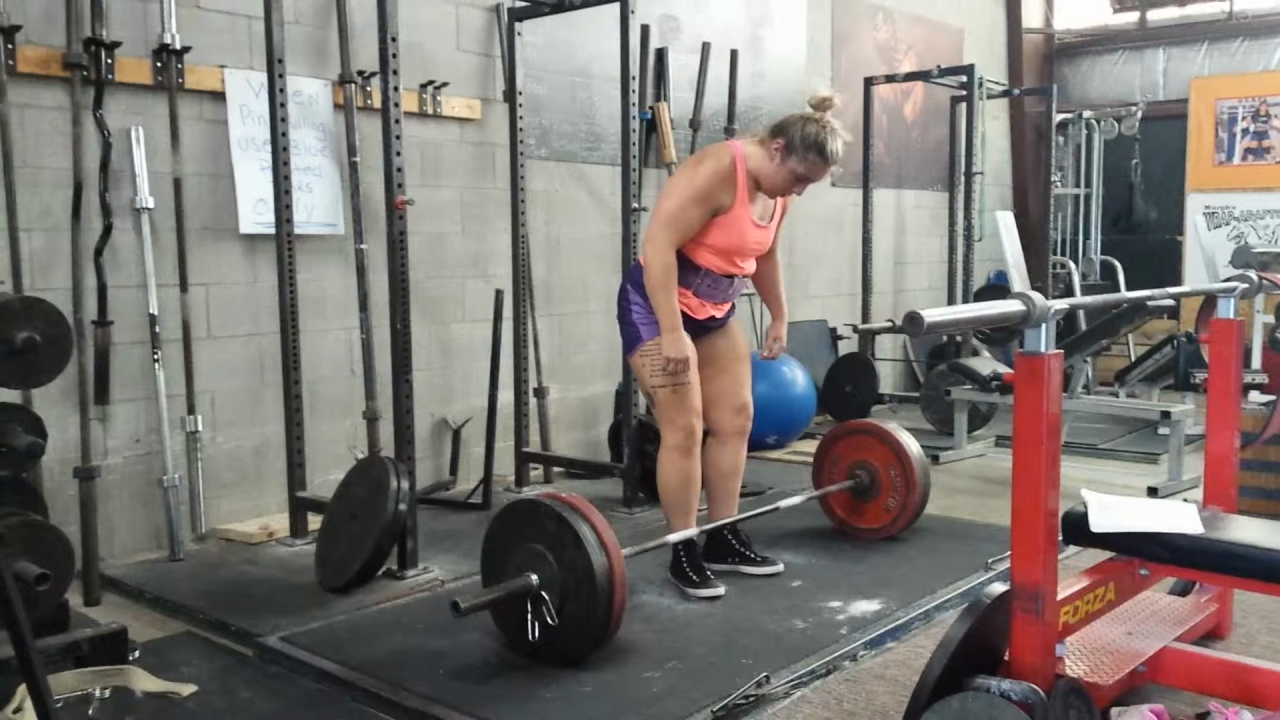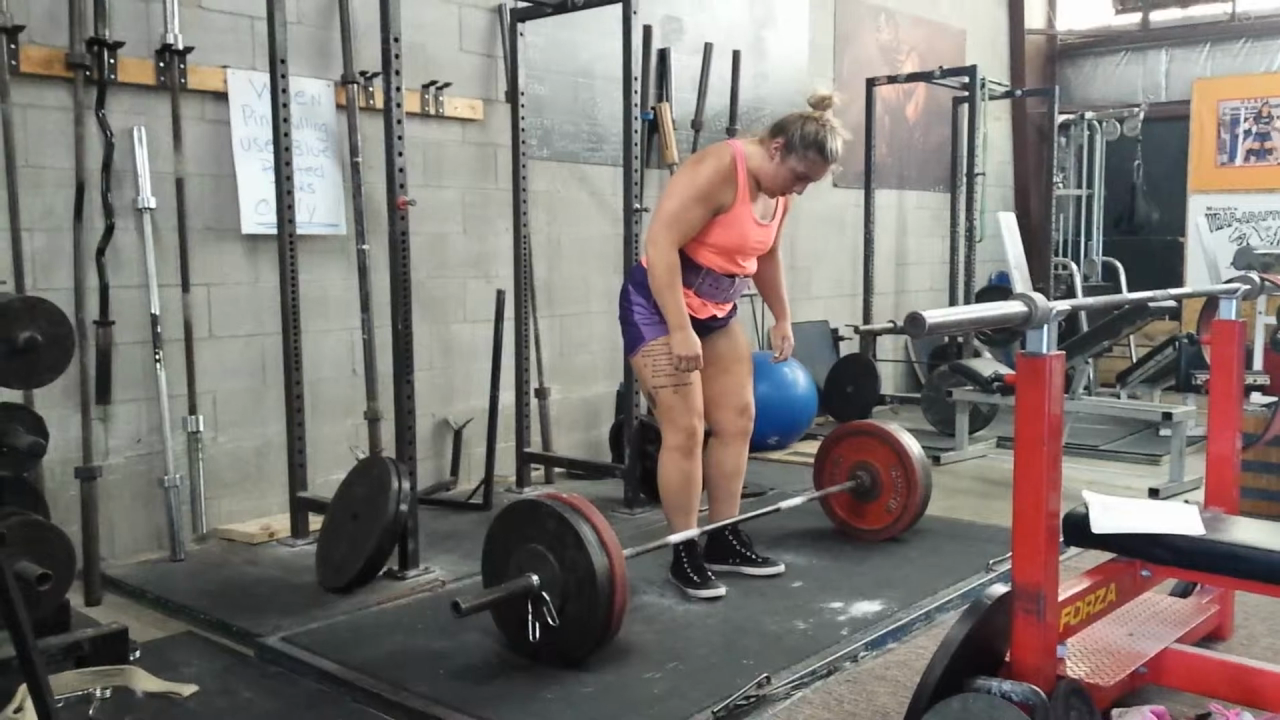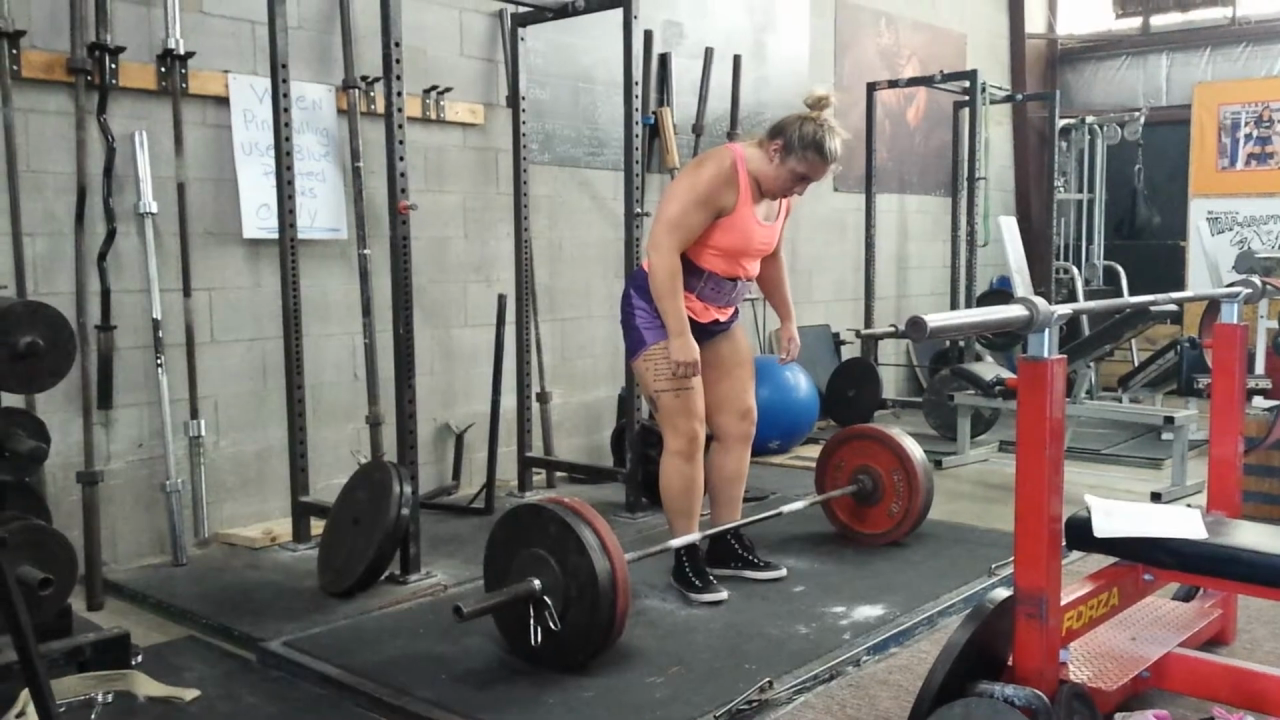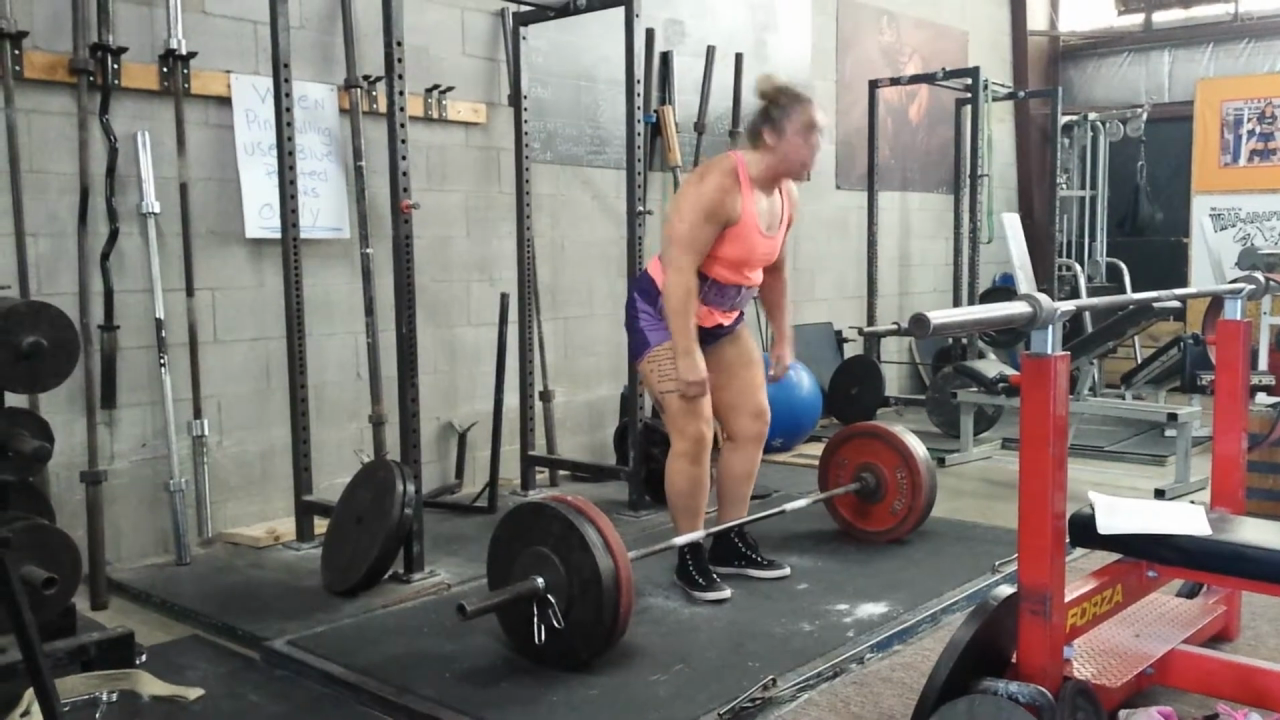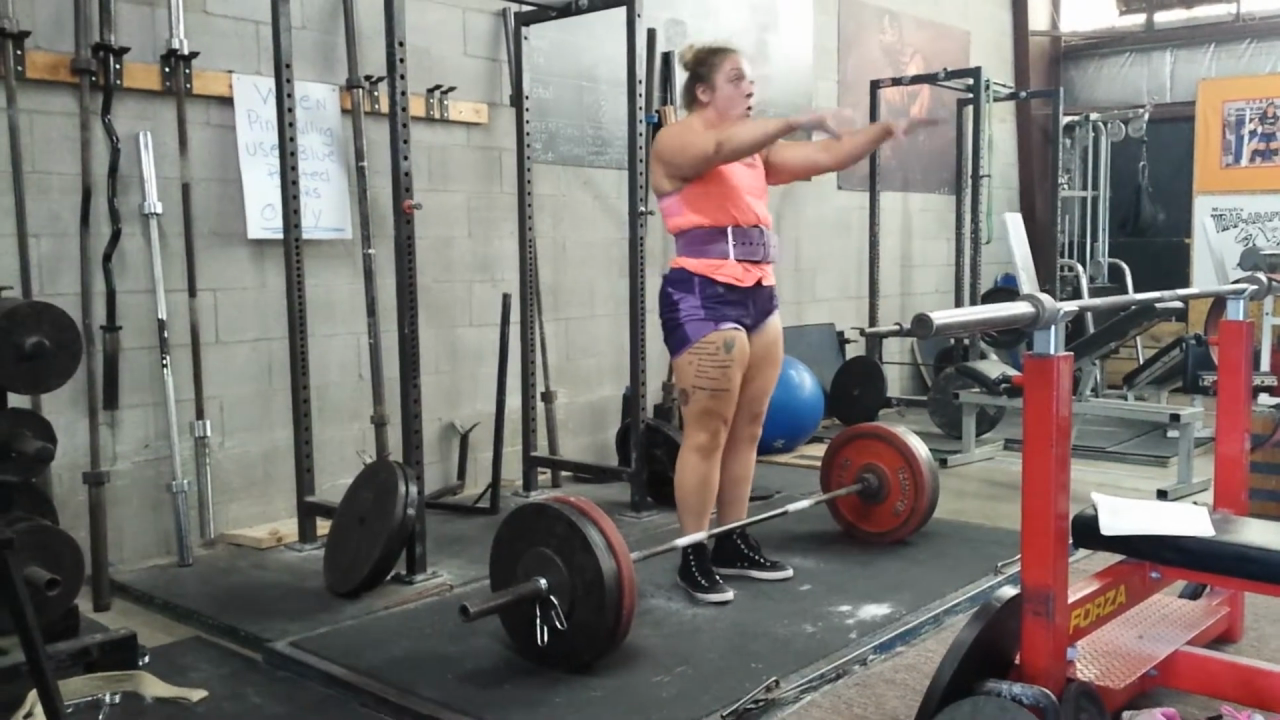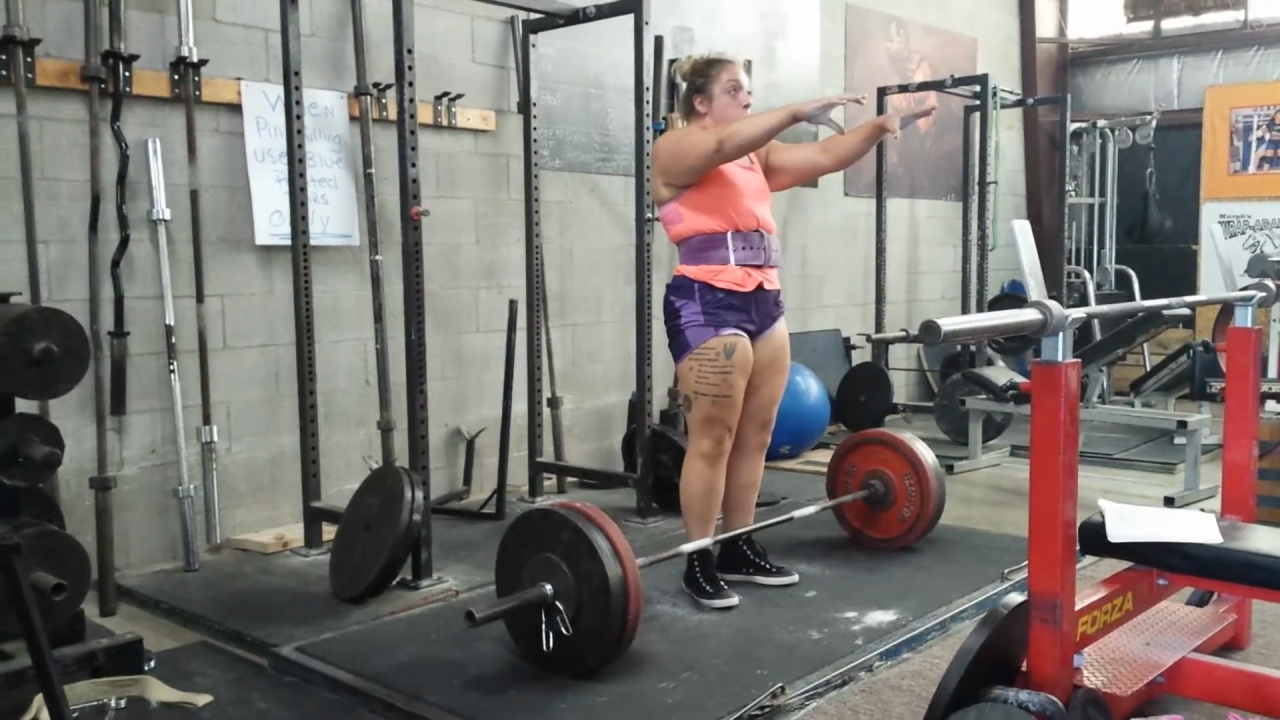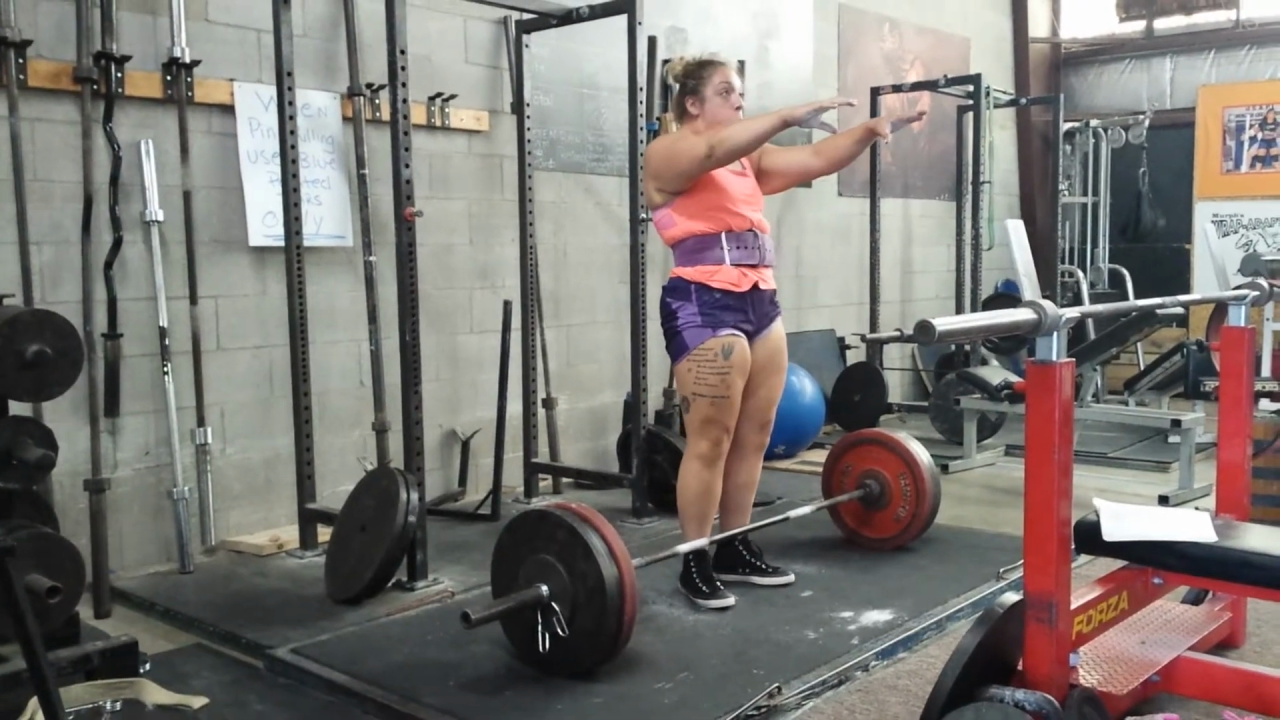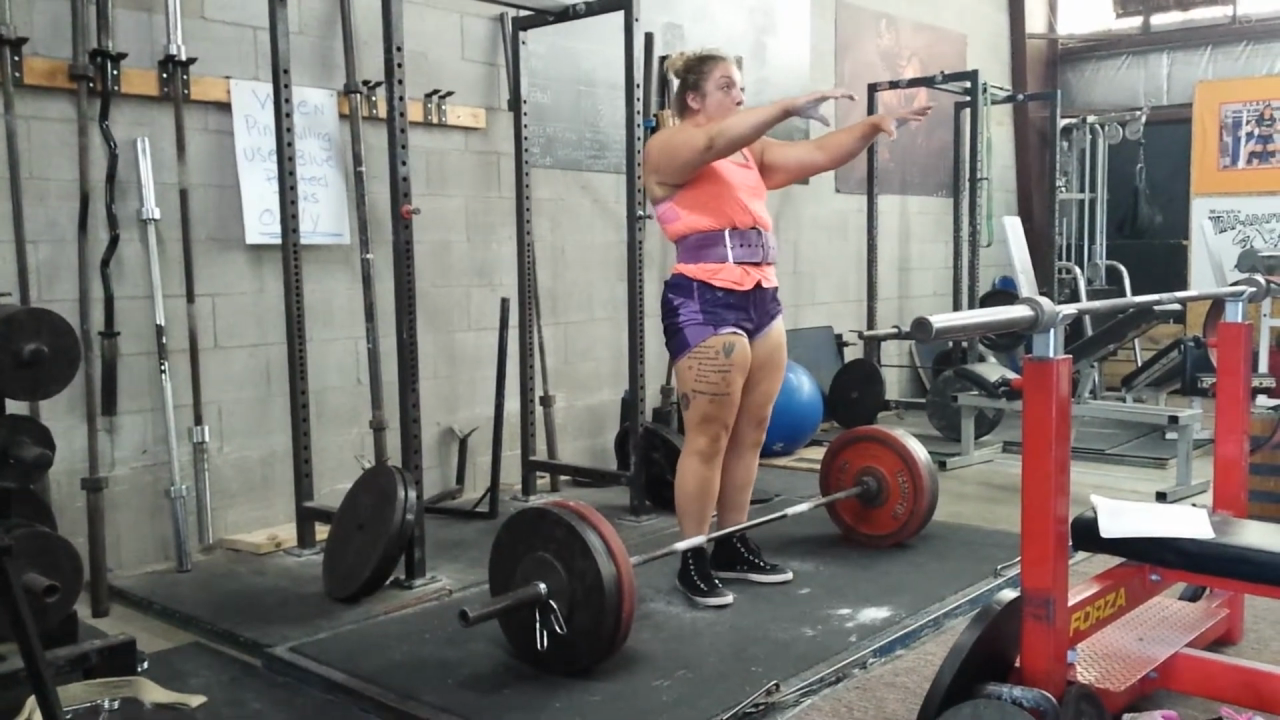
dt=0.4s
person 1, frame 1
left shoulder: (777, 188)
right shoulder: (715, 171)
right elbow: (658, 244)
left wrist: (779, 316)
right wrist: (671, 332)
left hip: (715, 311)
right hip: (656, 305)
left knee: (735, 419)
right knee: (683, 429)
left ankle: (723, 538)
right ankle: (683, 553)
person 1, frame 2
left shoulder: (777, 187)
right shoulder: (715, 171)
right elbow: (661, 244)
left wrist: (782, 317)
right wrist: (679, 329)
left hip: (716, 311)
right hip: (658, 305)
left knee: (737, 420)
right knee: (685, 429)
left ankle: (725, 539)
right ankle: (684, 553)
person 1, frame 3
left shoulder: (779, 190)
right shoulder: (716, 174)
left elbow: (768, 257)
right elbow: (662, 249)
left wrist: (787, 319)
right wrist: (679, 335)
left hip: (719, 315)
right hip: (661, 310)
left knee: (739, 424)
right knee: (687, 434)
left ankle: (726, 543)
right ankle: (686, 558)
person 1, frame 4
left shoulder: (784, 193)
right shoulder: (719, 184)
left elbow: (773, 270)
right elbow: (678, 269)
left wrist: (782, 337)
right wrist: (687, 354)
left hip: (725, 319)
right hip: (663, 313)
left knee: (752, 425)
right knee: (693, 435)
left ankle: (730, 541)
right ankle: (689, 556)
person 1, frame 5
left shoulder: (755, 143)
right shoulder: (677, 141)
left elbow: (821, 157)
right elbow: (724, 145)
left wrist: (883, 130)
right wrist: (800, 121)
left hip: (758, 296)
right hip: (703, 297)
left knee: (747, 428)
right knee: (707, 432)
left ankle: (732, 543)
right ankle: (693, 557)
person 1, frame 6
left shoulder: (755, 157)
right shoulder: (674, 148)
left elbow: (823, 157)
right elbow: (724, 144)
left wrist: (877, 128)
right wrist: (797, 111)
left hip: (764, 301)
right hip: (707, 303)
left knee: (755, 435)
right knee: (712, 439)
left ankle: (739, 549)
right ankle: (698, 562)
person 1, frame 7
left shoulder: (747, 159)
right shoulder: (666, 153)
left elbow: (816, 161)
right elbow: (715, 151)
left wrist: (870, 130)
right wrist: (789, 116)
left hip: (760, 302)
right hip: (705, 305)
left knee: (753, 436)
right knee: (710, 440)
left ankle: (735, 549)
right ankle: (694, 563)
person 1, frame 8
left shoulder: (750, 150)
right shoulder: (668, 148)
left elbow: (817, 156)
right elbow: (715, 140)
left wrist: (872, 126)
right wrist: (789, 105)
left hip: (761, 300)
right hip: (704, 303)
left knee: (750, 434)
right knee: (708, 437)
left ankle: (731, 545)
right ankle: (693, 561)
